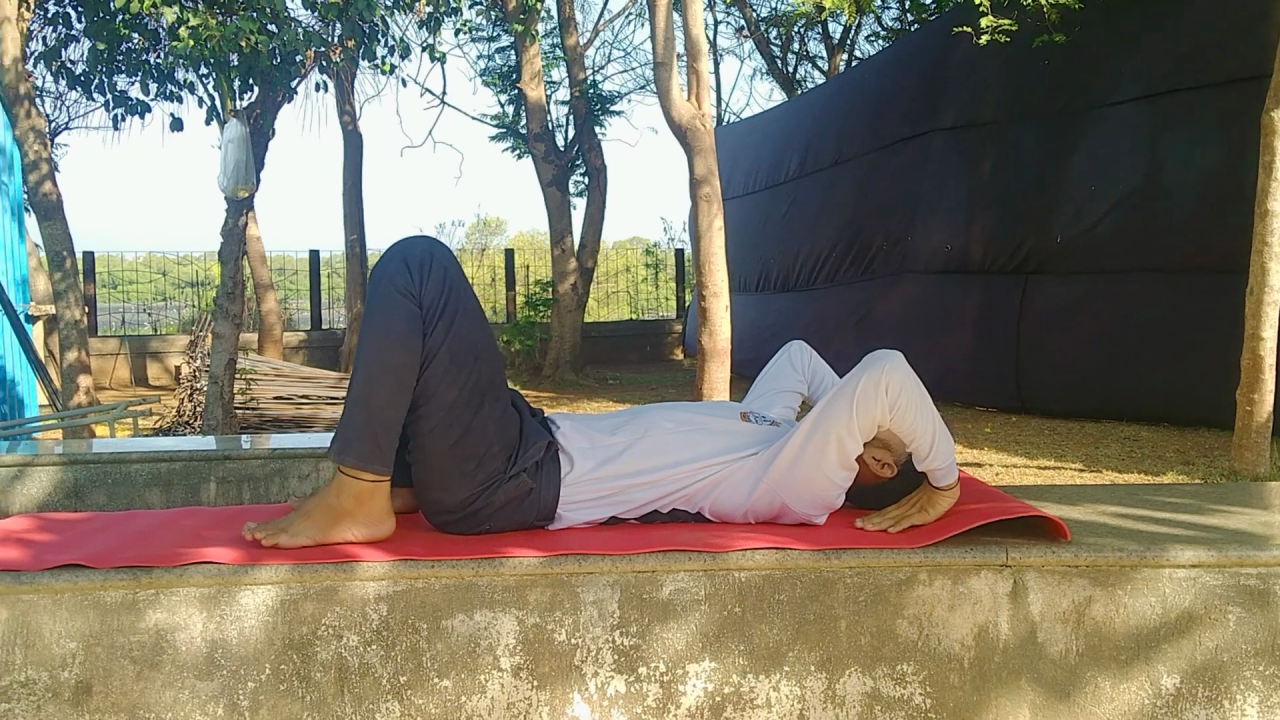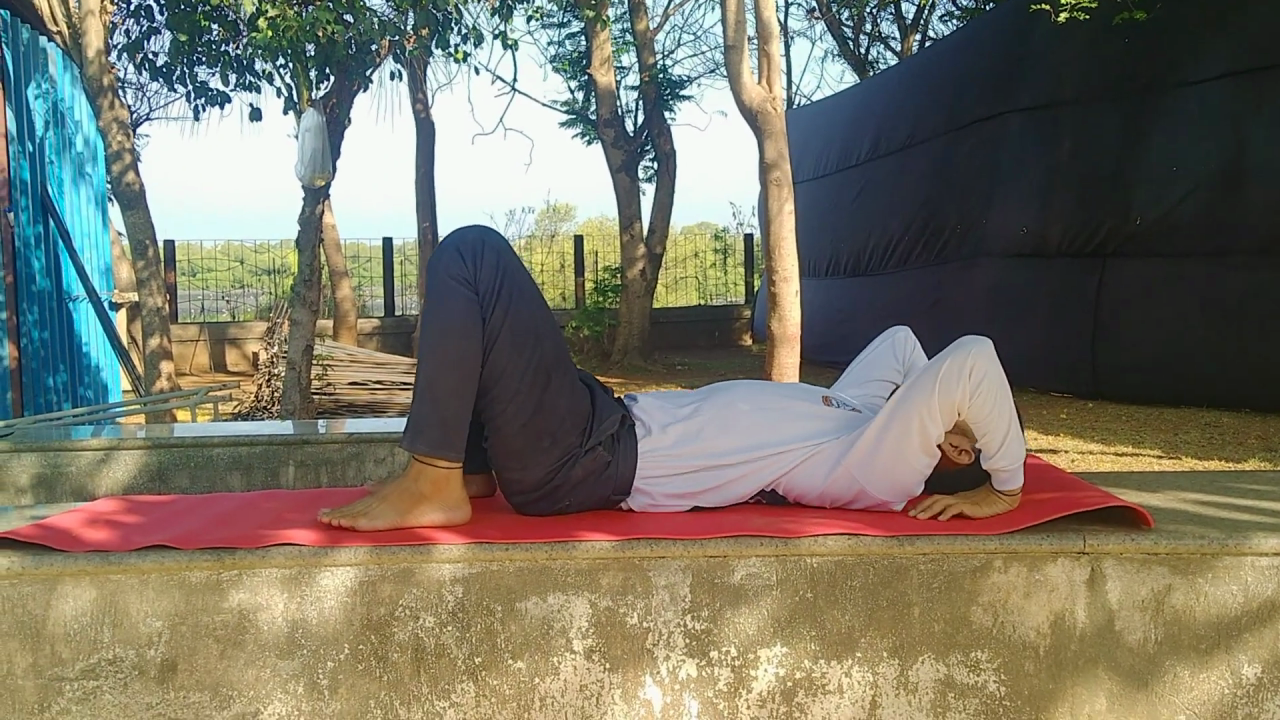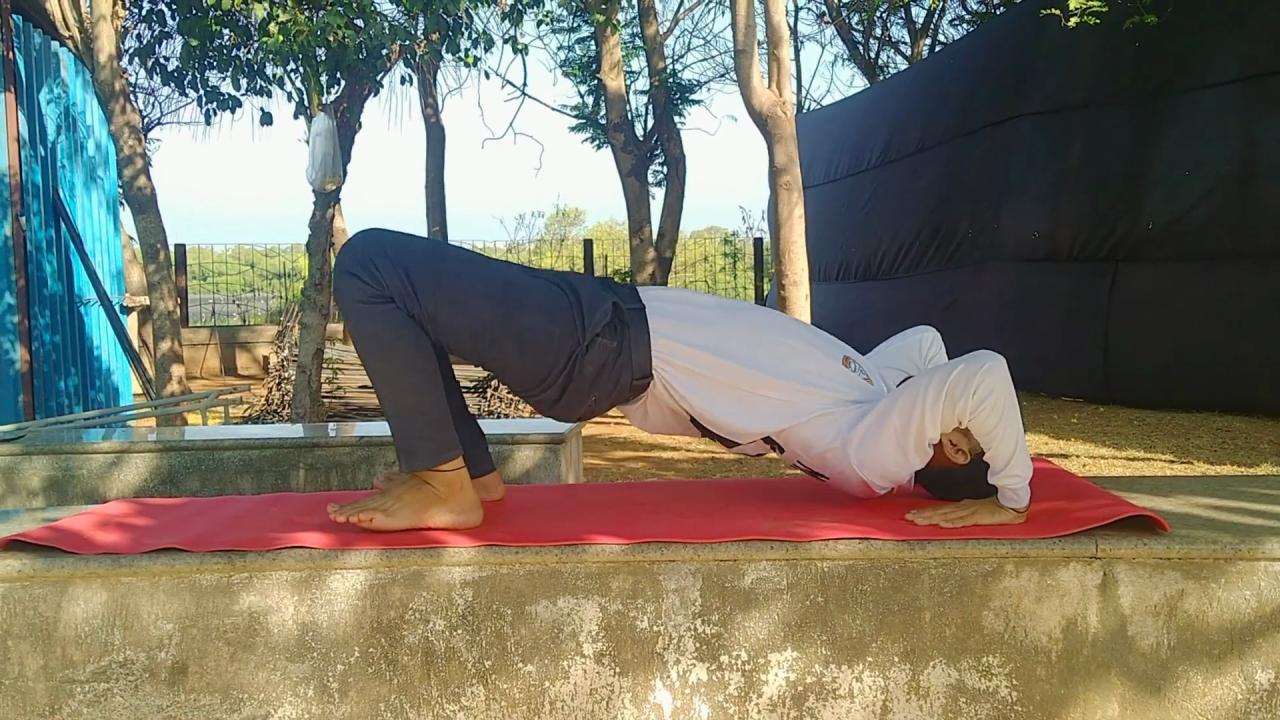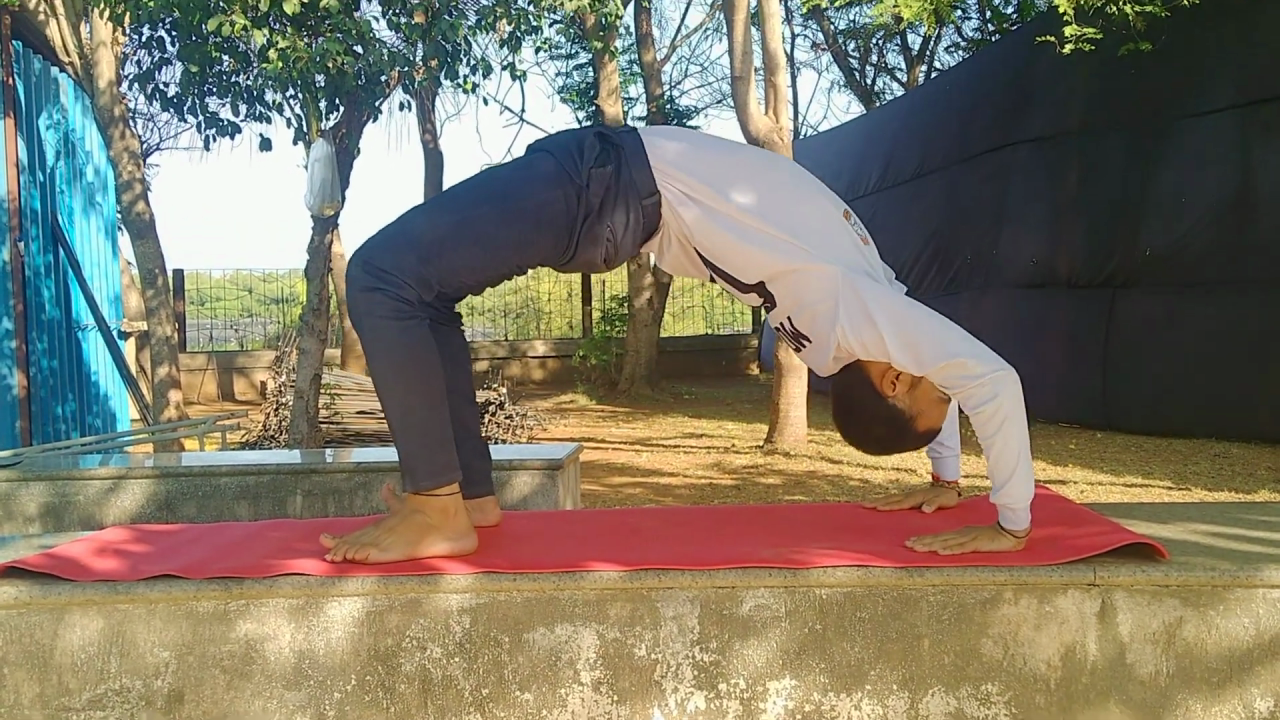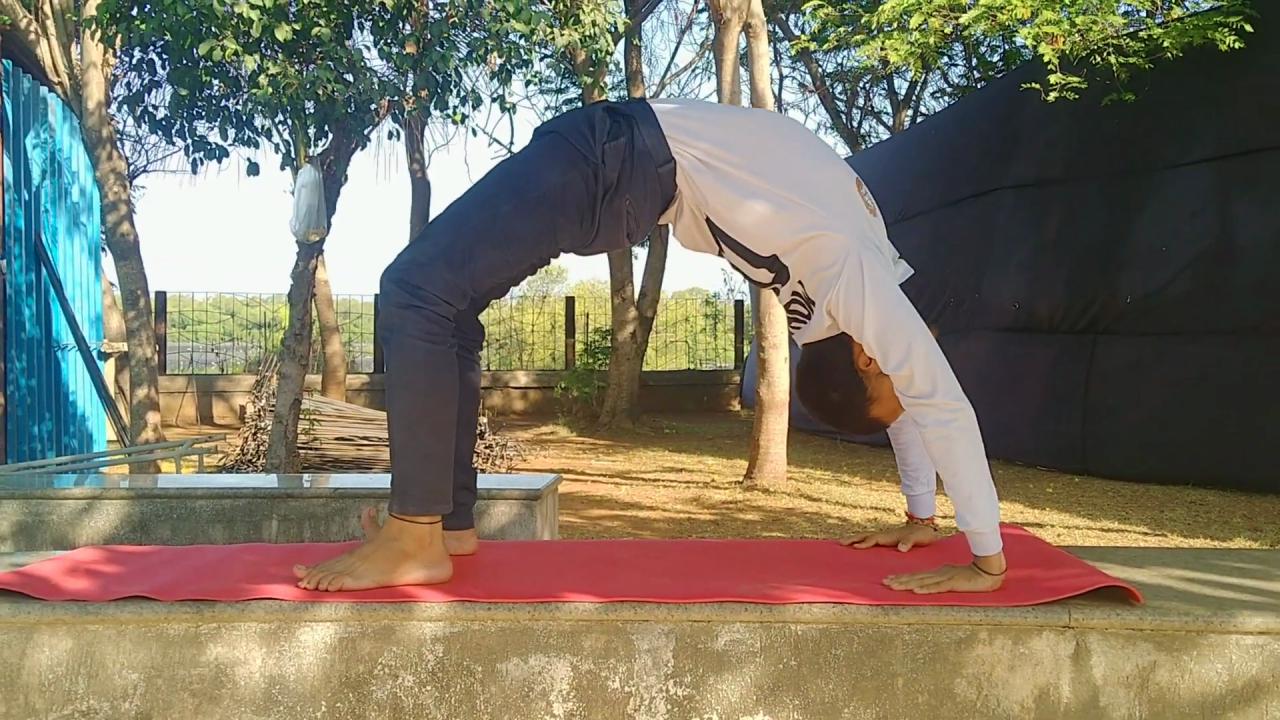
dt=1s
person 1, frame 1
left shoulder: (811, 485)
right shoulder: (776, 427)
left elbow: (884, 369)
right elbow: (798, 354)
left wrist: (944, 479)
right wrist: (849, 405)
left hip: (500, 484)
right hip: (541, 444)
left knee: (415, 264)
right knee: (414, 272)
left ankle: (356, 502)
right ankle: (391, 487)
person 1, frame 2
left shoulder: (889, 473)
right shoulder: (860, 413)
left elbow: (972, 356)
right elbow: (900, 339)
left wrist: (1005, 485)
right wrist: (939, 397)
left hip: (582, 458)
right hip: (615, 427)
left knee: (472, 255)
right knee: (473, 265)
left ankle: (432, 487)
right ankle: (466, 471)
person 1, frame 3
right shoulder: (877, 397)
right elbow: (924, 335)
left hip: (613, 346)
right hip: (624, 329)
left knee: (367, 264)
left ankle: (441, 487)
right ankle: (471, 471)
person 1, frame 4
left shoulder: (856, 320)
right shoulder: (853, 317)
right elbow: (990, 379)
left wrist: (981, 504)
left hip: (631, 187)
right hip: (621, 179)
person 1, frame 5
left shoulder: (863, 283)
right shoulder: (857, 284)
left elbow: (925, 400)
right elbow: (942, 406)
left wrist: (921, 517)
right wrist: (984, 561)
left hip: (636, 164)
right hip: (625, 156)
